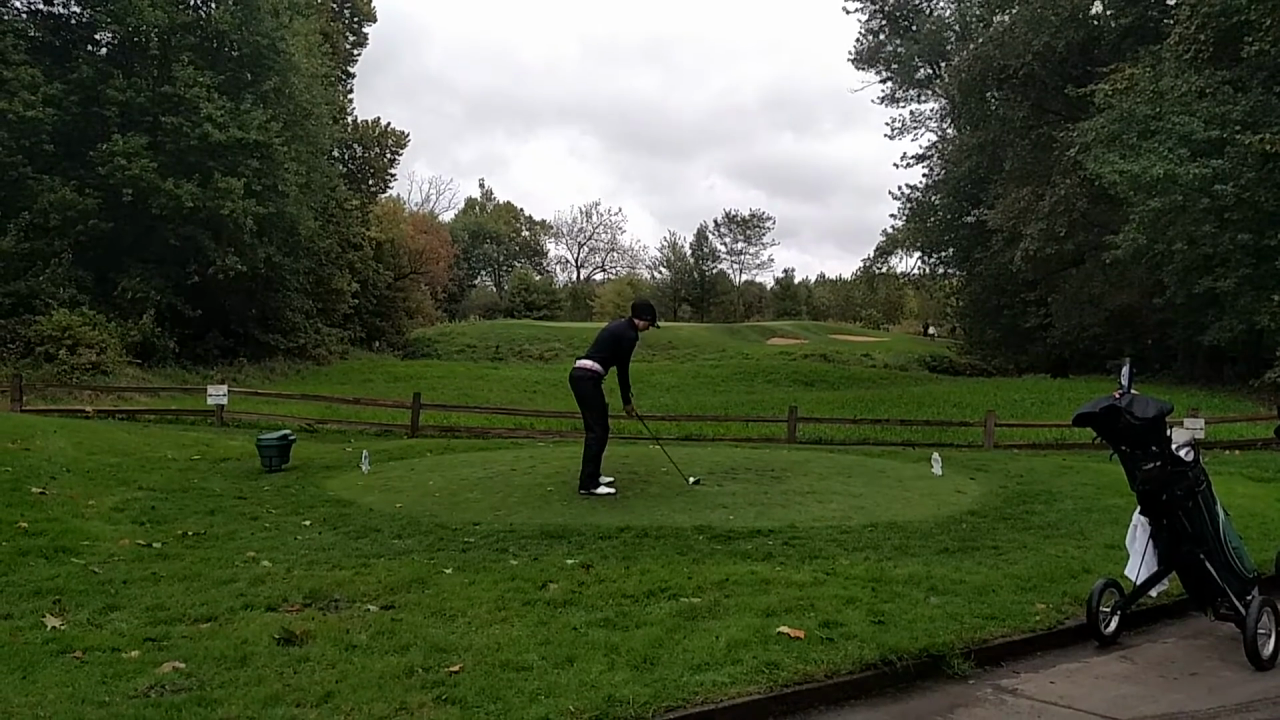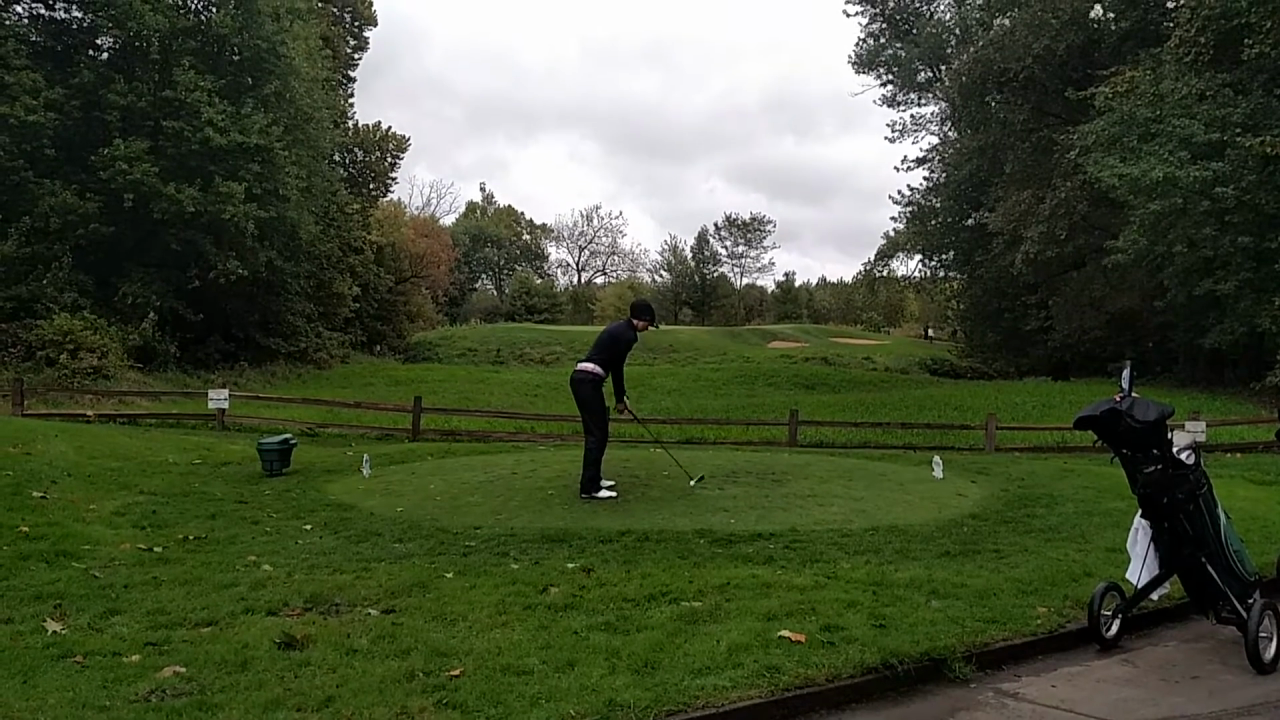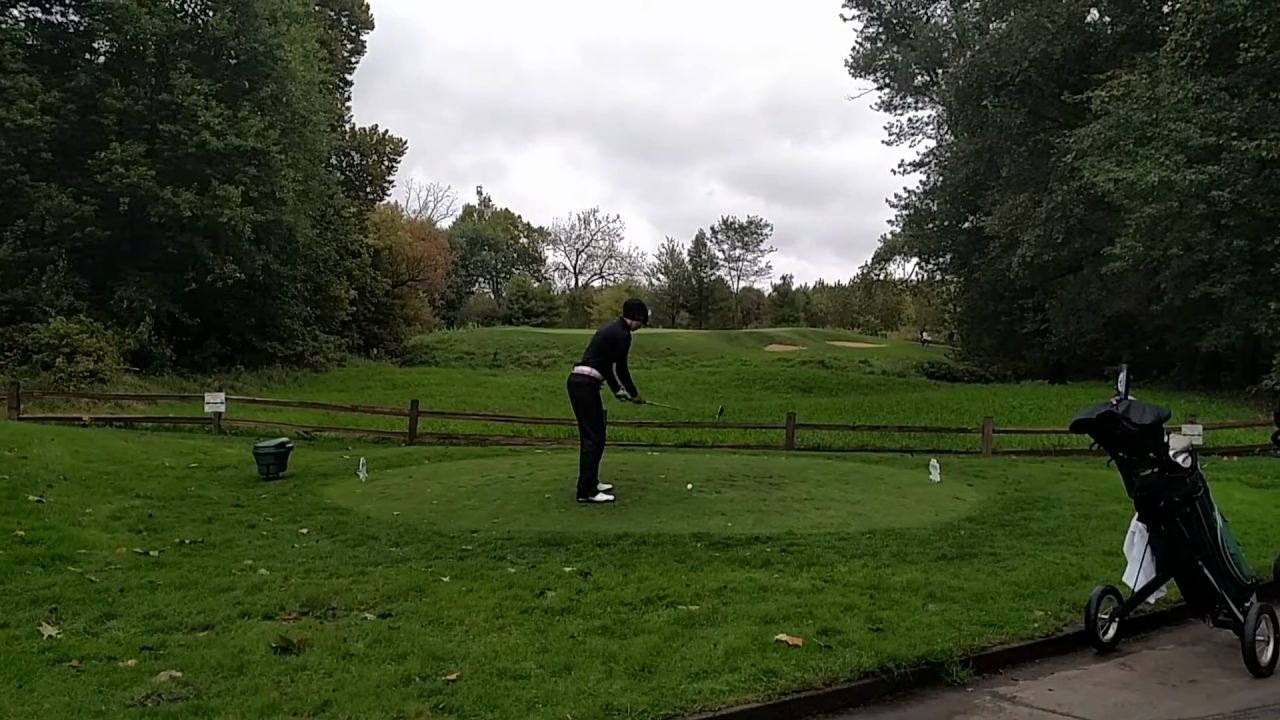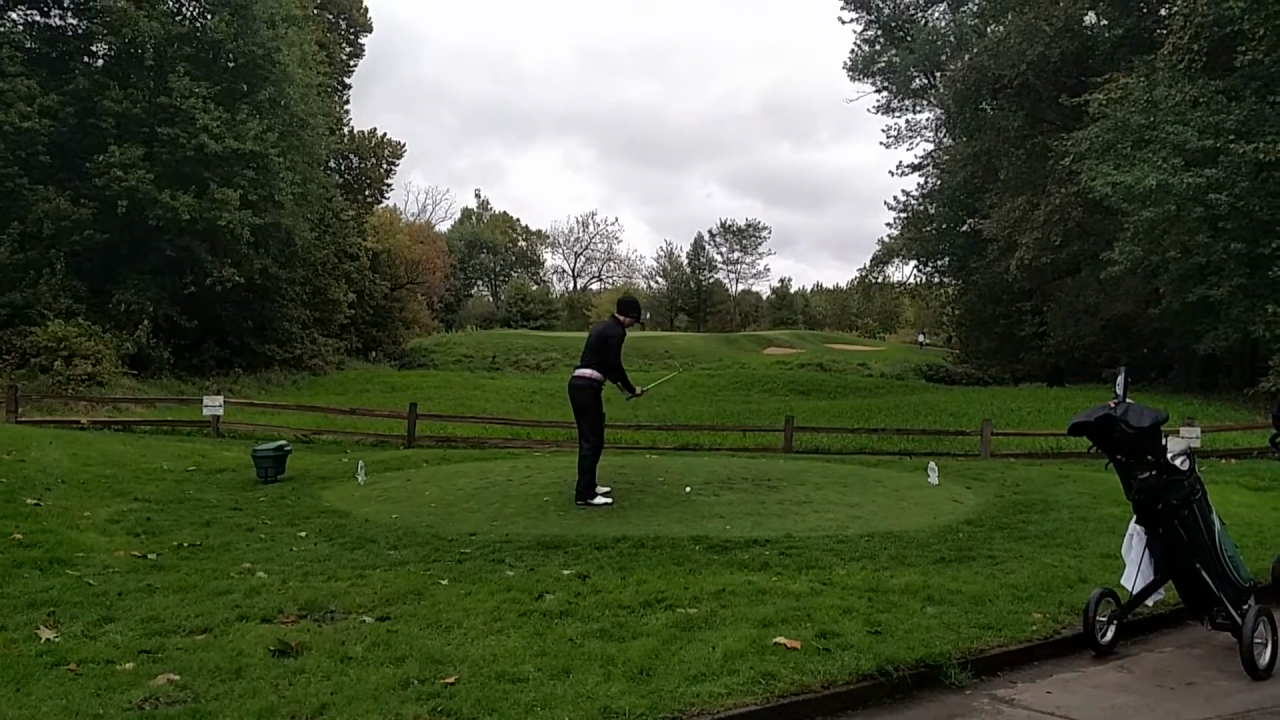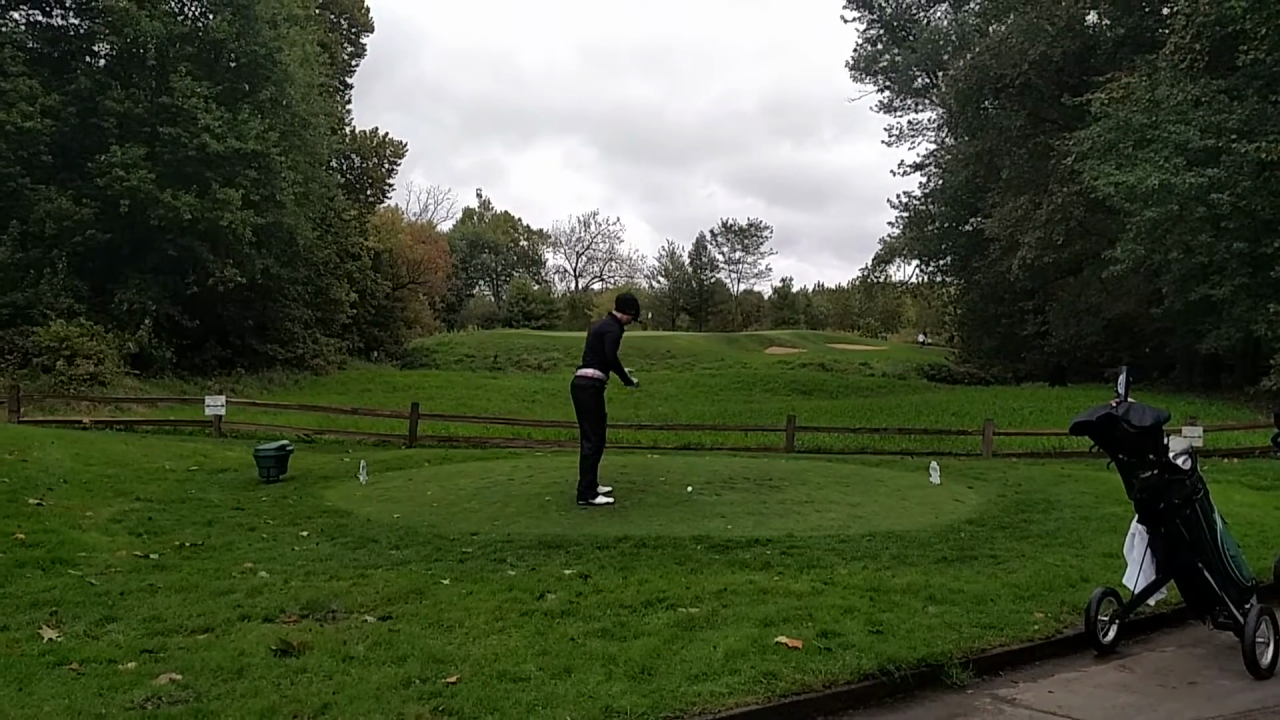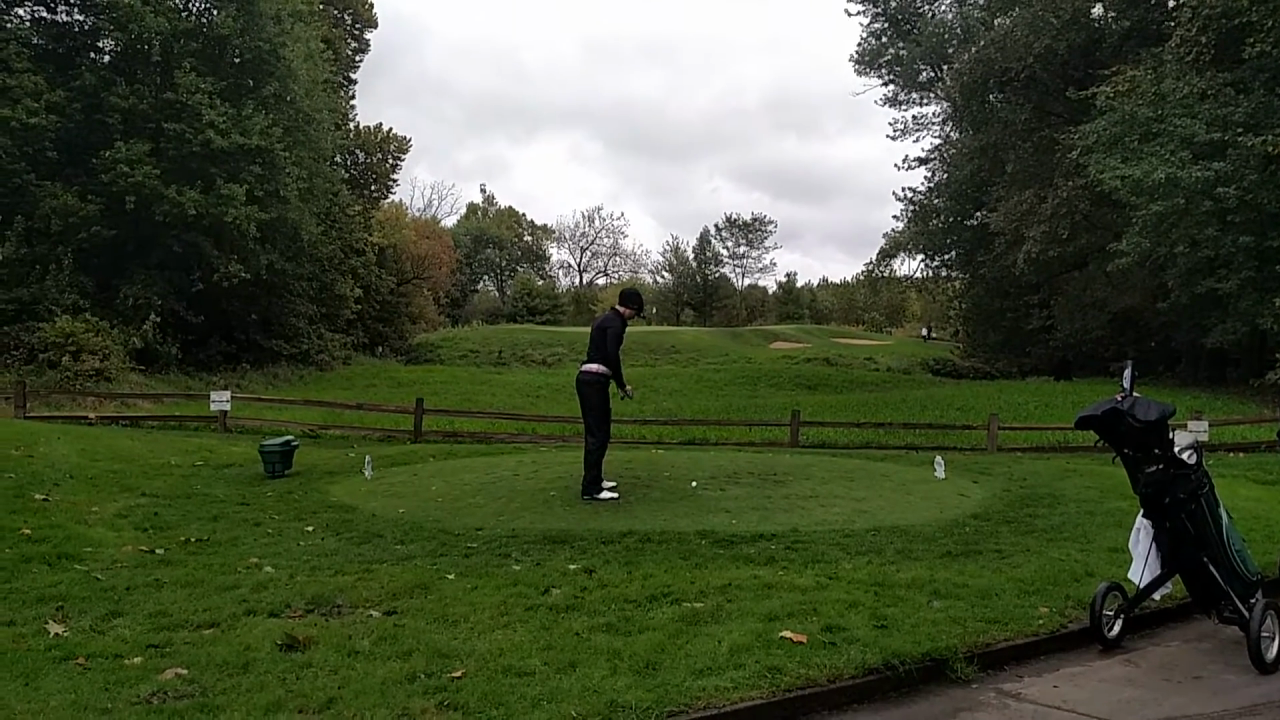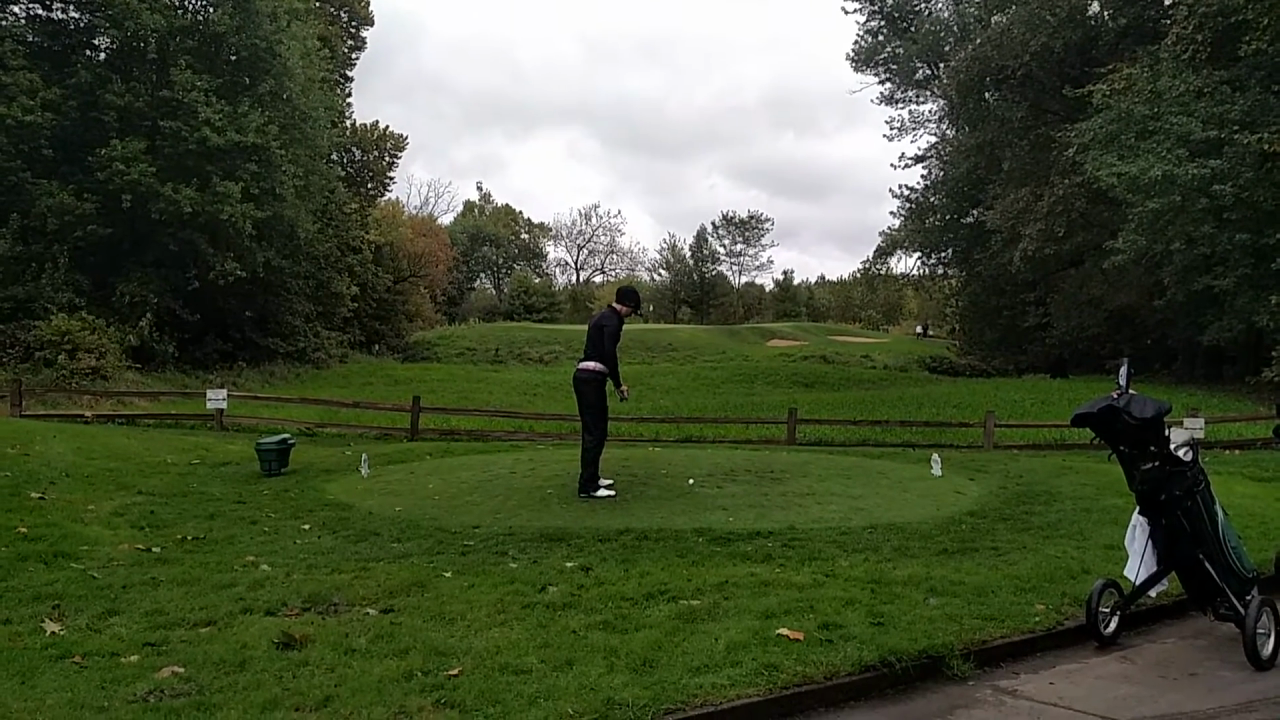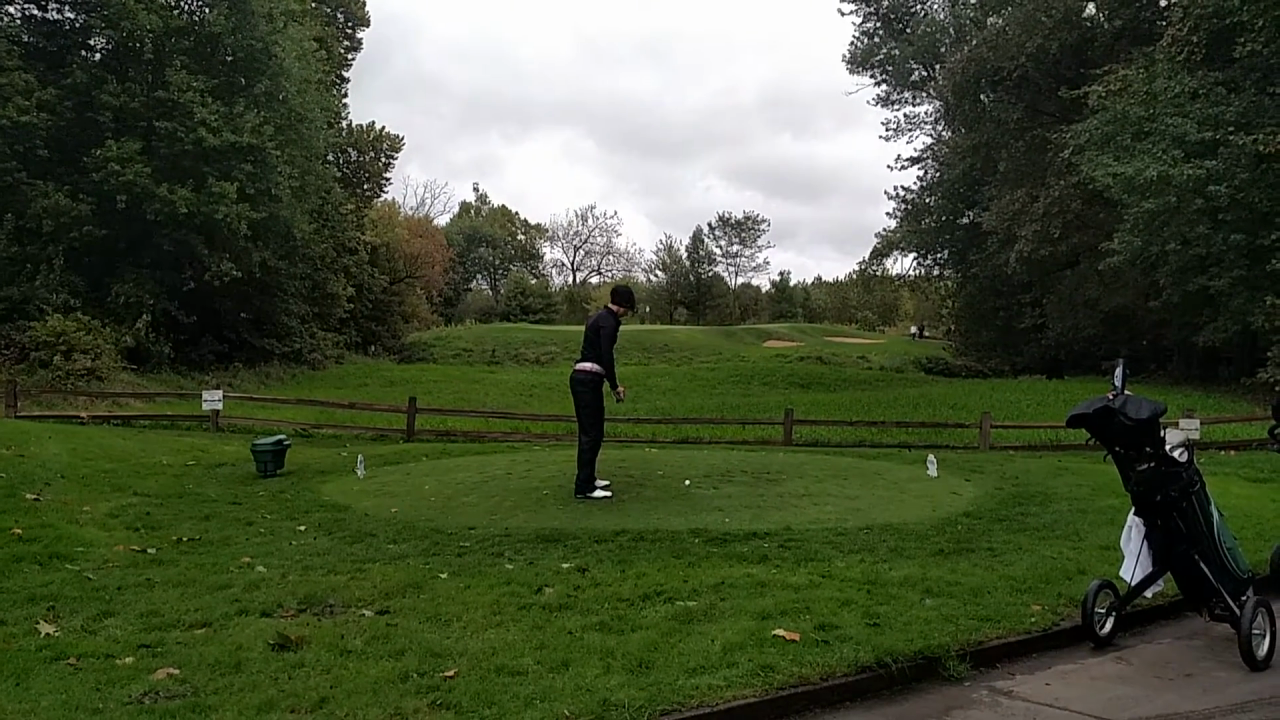
dt=0.3s
person 1, frame 1
left shoulder: (620, 326)
right shoulder: (628, 334)
left elbow: (619, 365)
right elbow: (622, 369)
left wrist: (627, 394)
right wrist: (627, 401)
left hip: (581, 375)
right hip: (588, 377)
left knee: (596, 428)
right knee: (598, 430)
left ankle: (592, 475)
right ankle: (588, 484)
person 1, frame 2
left shoulder: (619, 328)
right shoulder: (627, 335)
right elbow: (616, 368)
left wrist: (621, 396)
right wrist: (620, 399)
left hip: (582, 377)
right hip: (588, 380)
left knee: (595, 431)
right knee: (598, 433)
left ankle: (592, 479)
right ankle: (589, 487)
person 1, frame 3
left shoulder: (611, 329)
right shoulder: (622, 334)
right elbow: (621, 368)
left wrist: (617, 390)
right wrist: (633, 393)
left hip: (579, 381)
right hip: (585, 384)
left knee: (592, 435)
right knee: (594, 437)
left ankle: (589, 482)
right ankle: (586, 491)
person 1, frame 4
left shoulder: (603, 326)
right shoulder: (616, 331)
right elbow: (614, 364)
left wrist: (620, 383)
right wrist: (631, 388)
left hip: (580, 383)
right hip: (587, 386)
left knee: (590, 437)
right knee: (592, 439)
left ankle: (588, 485)
right ankle: (584, 494)
person 1, frame 5
left shoulder: (600, 324)
right shoulder: (613, 327)
right elbow: (611, 358)
left wrist: (621, 371)
right wrist: (627, 380)
left hip: (582, 383)
right hip: (590, 385)
left knee: (591, 437)
right knee: (594, 438)
left ankle: (589, 485)
right ankle: (586, 493)
person 1, frame 6
left shoulder: (604, 318)
right shoulder: (615, 322)
right elbow: (612, 355)
left wrist: (617, 382)
right wrist: (622, 385)
left hip: (588, 378)
right hip: (595, 380)
left knee: (596, 432)
right knee: (598, 434)
left ankle: (594, 480)
right ankle: (591, 488)
person 1, frame 7
left shoulder: (602, 316)
right shoulder: (612, 320)
right elbow: (609, 354)
left wrist: (615, 381)
right wrist: (618, 384)
left hip: (585, 376)
right hip: (592, 378)
left knee: (593, 430)
right knee: (595, 431)
left ankle: (591, 478)
right ankle: (588, 486)
person 1, frame 8
left shoulder: (598, 317)
right shoulder: (608, 321)
right elbow: (606, 355)
left wrist: (611, 382)
right wrist: (614, 385)
left hip: (583, 376)
right hip: (588, 379)
left knee: (590, 431)
right knee: (592, 432)
left ankle: (587, 479)
right ankle: (584, 487)
